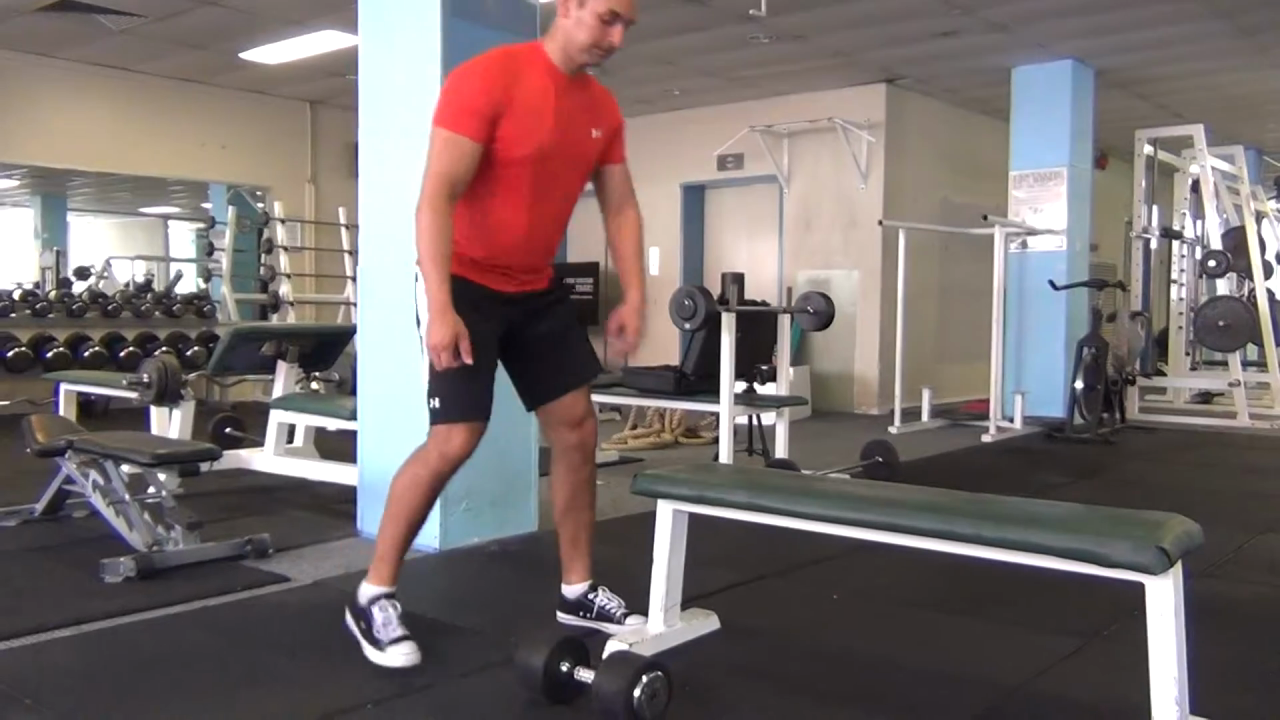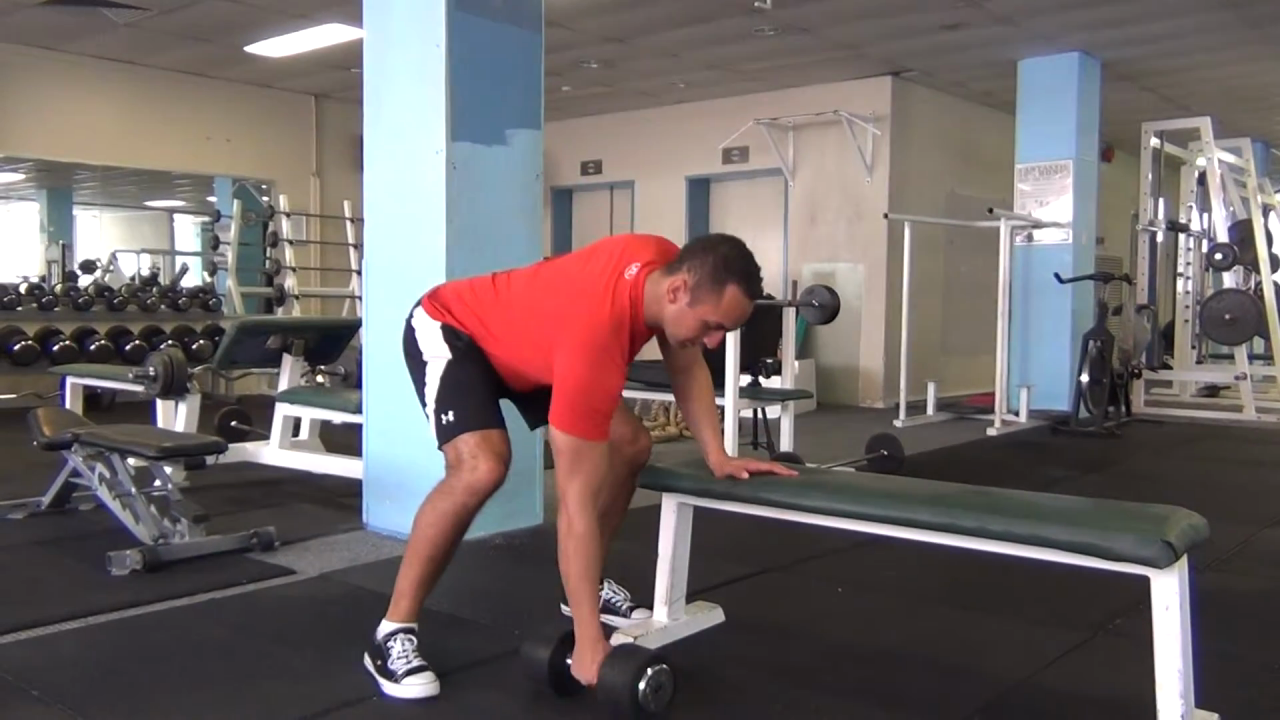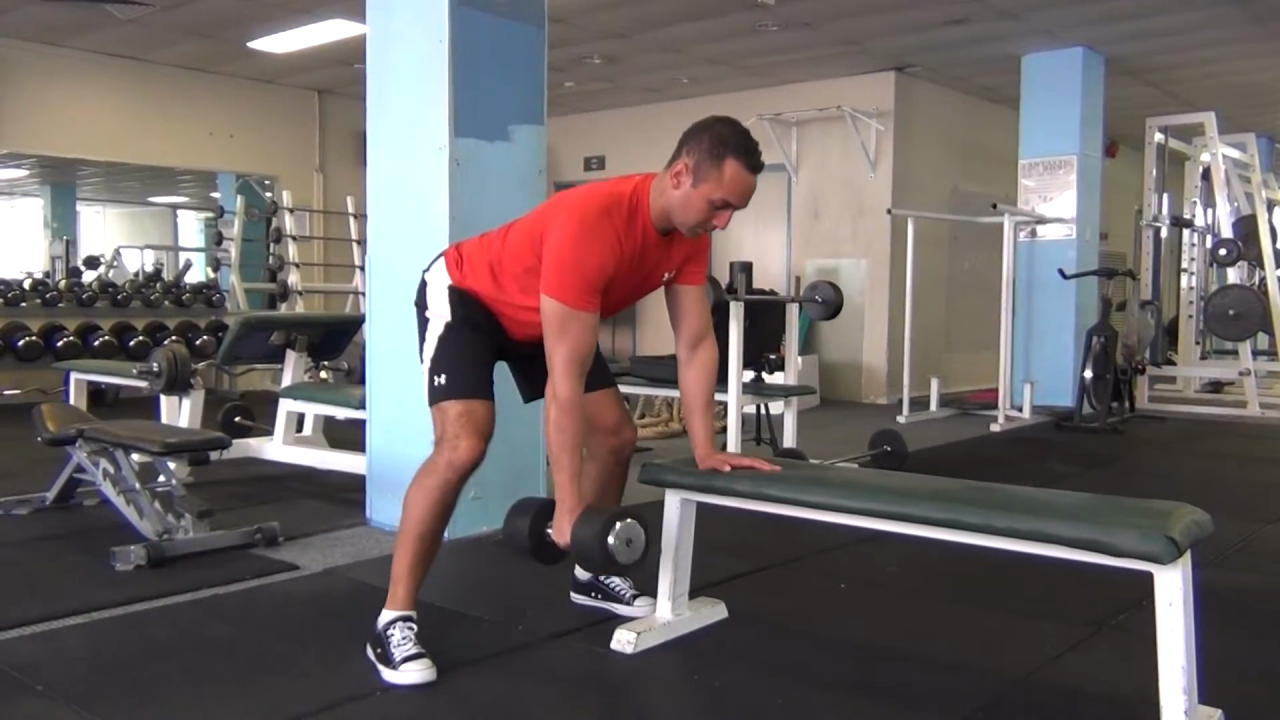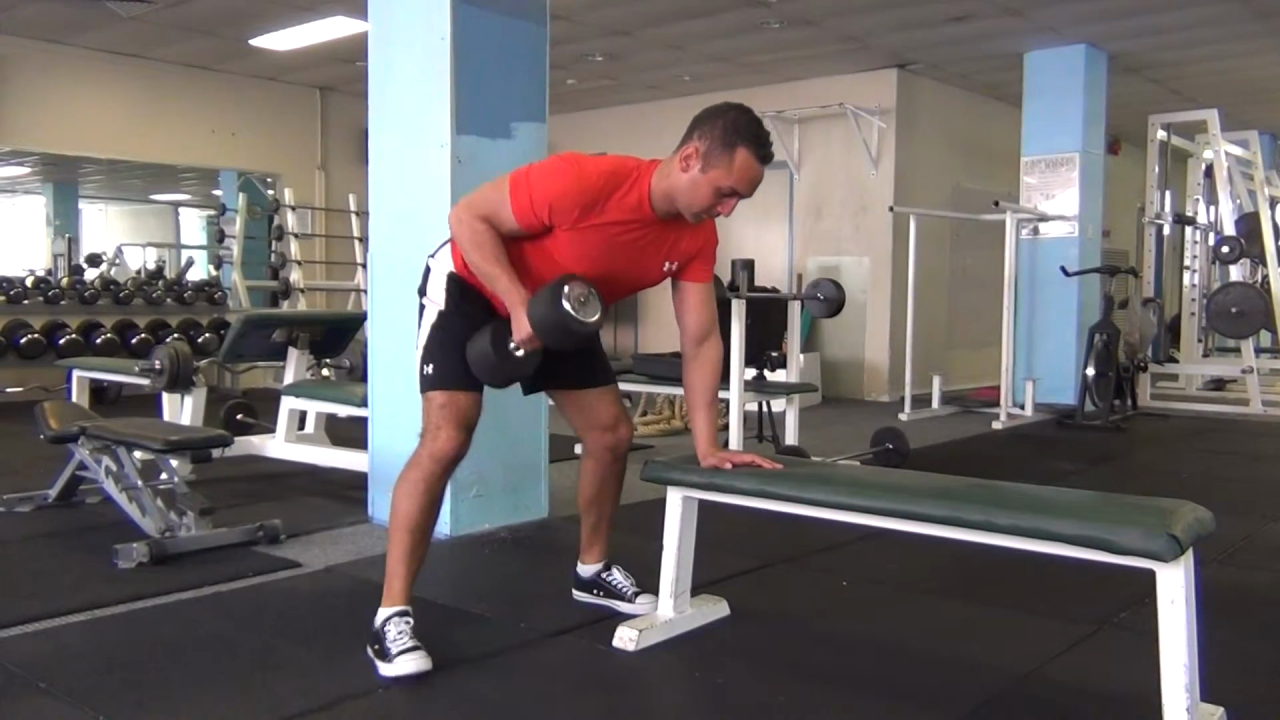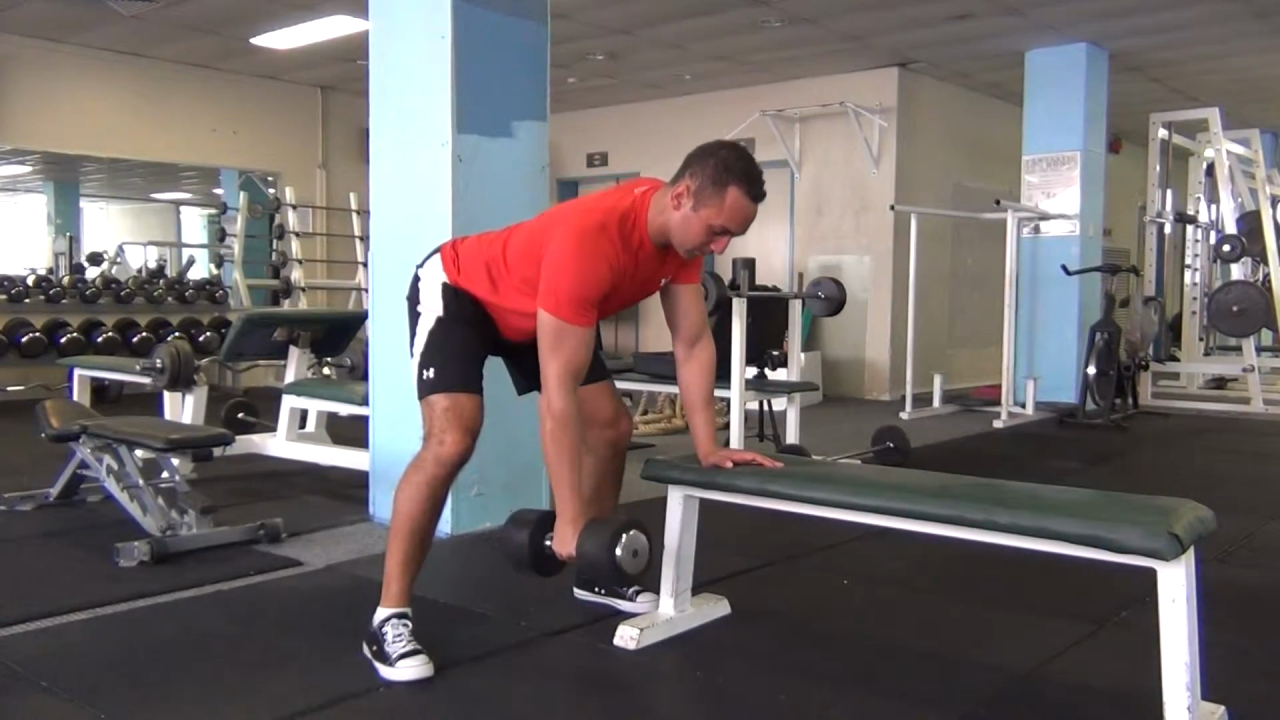
dt=1s
person 1, frame 1
left shoulder: (602, 108)
right shoulder: (488, 78)
left elbow: (620, 204)
right elbow: (437, 198)
left wrist: (632, 291)
right wrist: (440, 307)
left hip: (537, 290)
right hip: (467, 285)
left knee: (577, 431)
right knee: (454, 442)
left ankle: (578, 590)
right ankle: (375, 593)
person 1, frame 2
left shoulder: (667, 265)
right shoulder: (593, 339)
left elbow: (688, 369)
right elbow: (577, 504)
left wrist: (718, 458)
right wrist: (589, 640)
left hip: (520, 336)
right hip: (448, 331)
left knee: (630, 445)
right knee: (482, 467)
left ankle: (588, 588)
right ankle: (393, 632)
person 1, frame 3
left shoulder: (689, 235)
right shoulder: (589, 224)
left elbow: (695, 343)
right elbow: (565, 378)
left wrist: (706, 450)
right wrist: (567, 507)
left hip: (549, 314)
right hip: (464, 295)
left knee: (615, 436)
right knee: (463, 446)
left ankle: (590, 575)
right ankle: (395, 619)
person 1, frame 4
left shoulder: (697, 234)
right shoulder: (584, 180)
left elbow: (701, 338)
right elbow: (468, 215)
left wrist: (707, 446)
right wrist: (519, 304)
right hip: (470, 287)
left knee: (612, 433)
right knee: (445, 441)
left ankle: (593, 571)
right ankle: (392, 615)
person 1, frame 5
left shoulder: (684, 232)
right shoulder: (588, 238)
left elbow: (693, 342)
right elbow: (558, 391)
left wrist: (708, 446)
right wrist: (569, 519)
left hip: (540, 312)
right hip: (456, 291)
left knee: (612, 427)
right knee: (451, 441)
left ankle: (594, 573)
right ankle: (389, 617)
